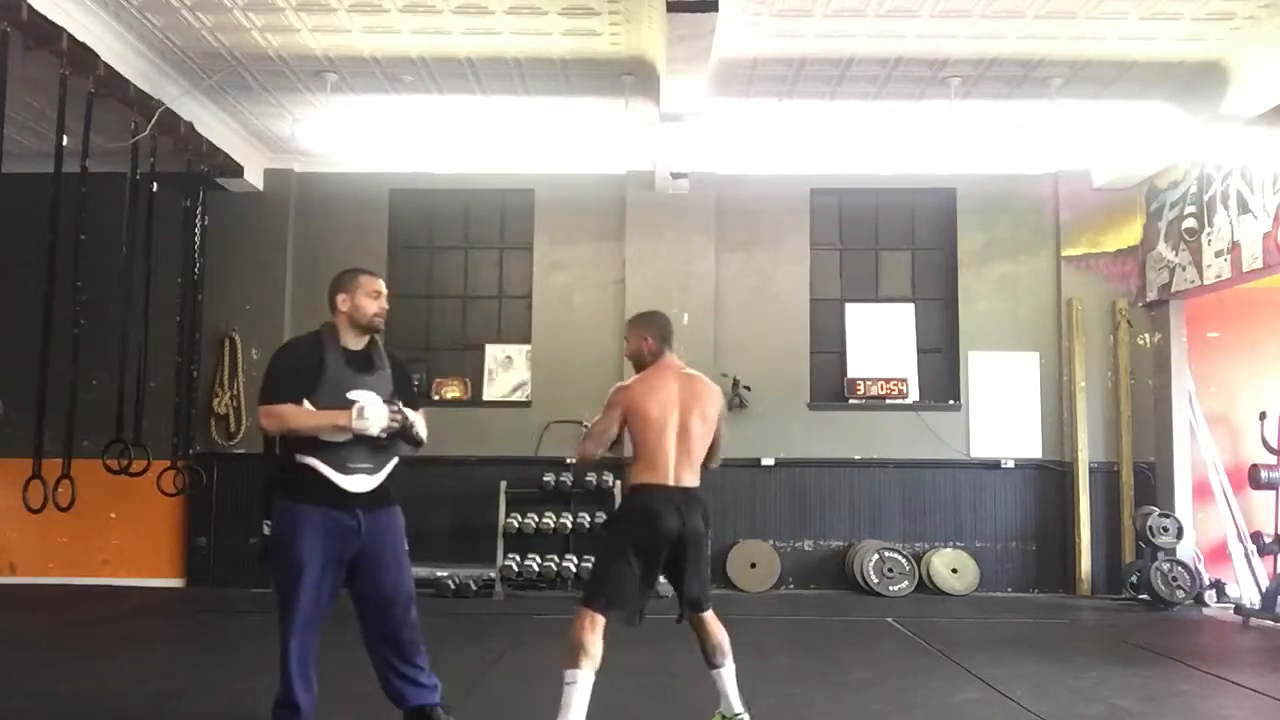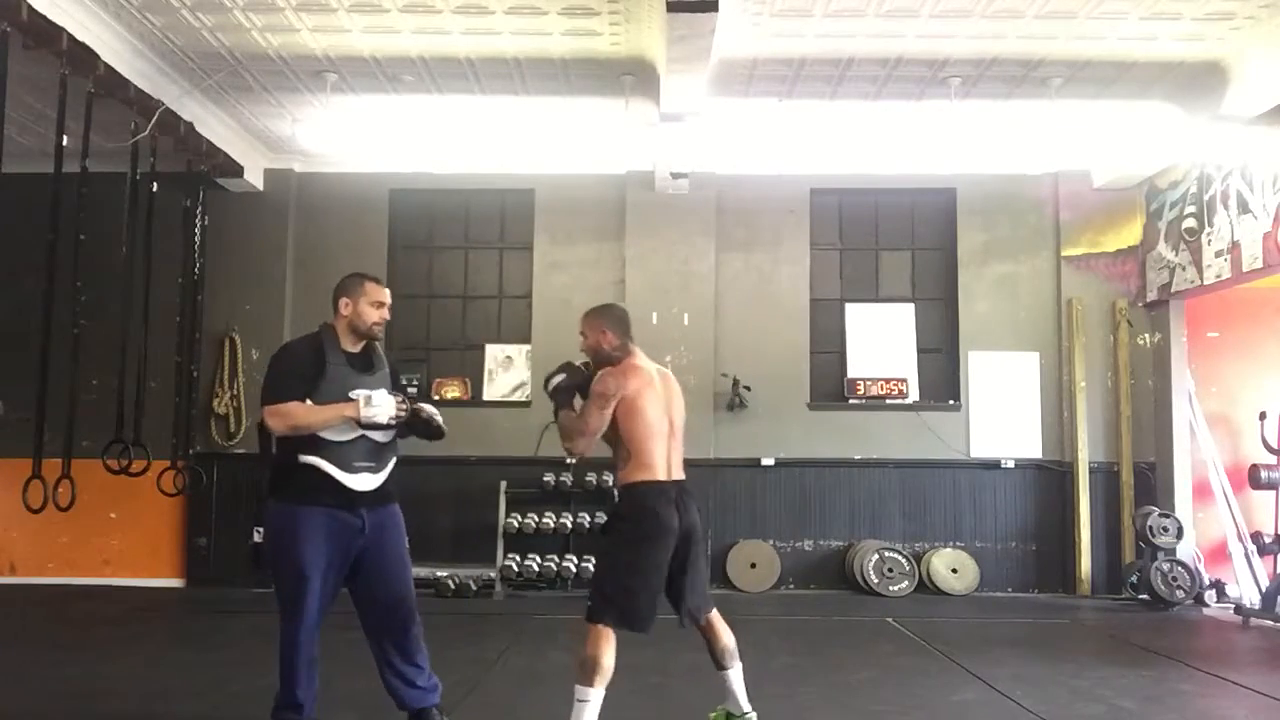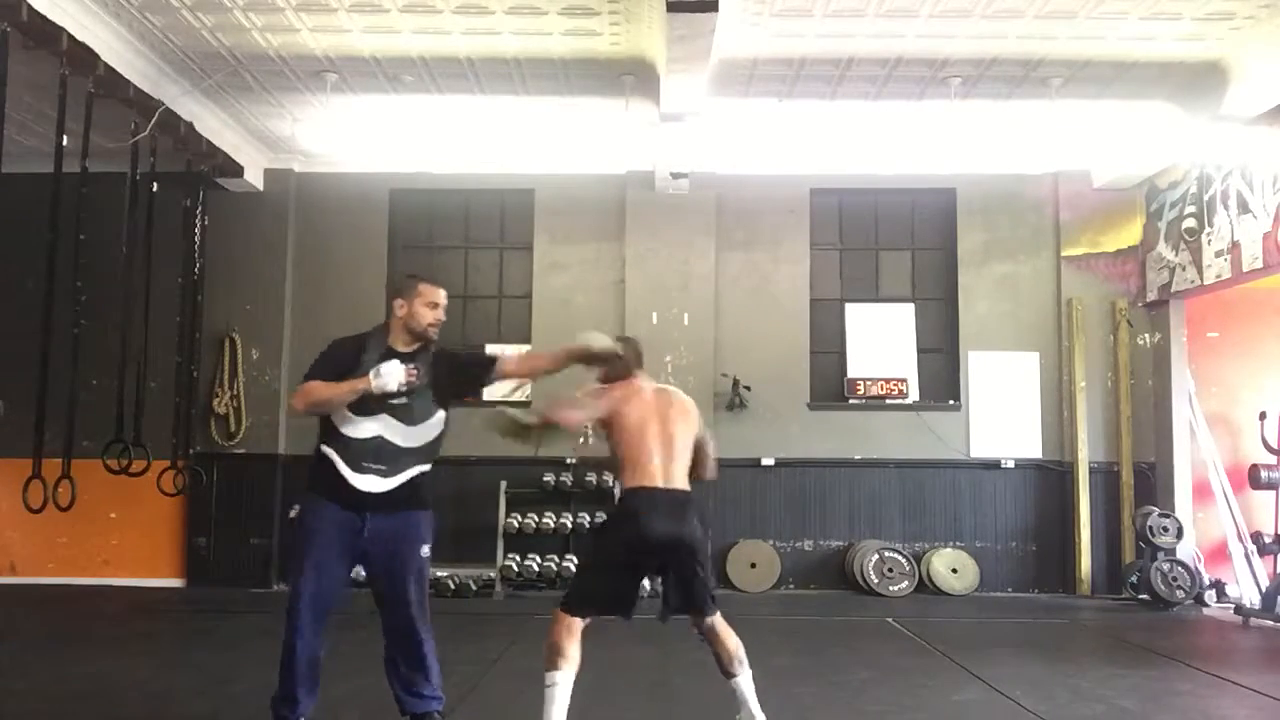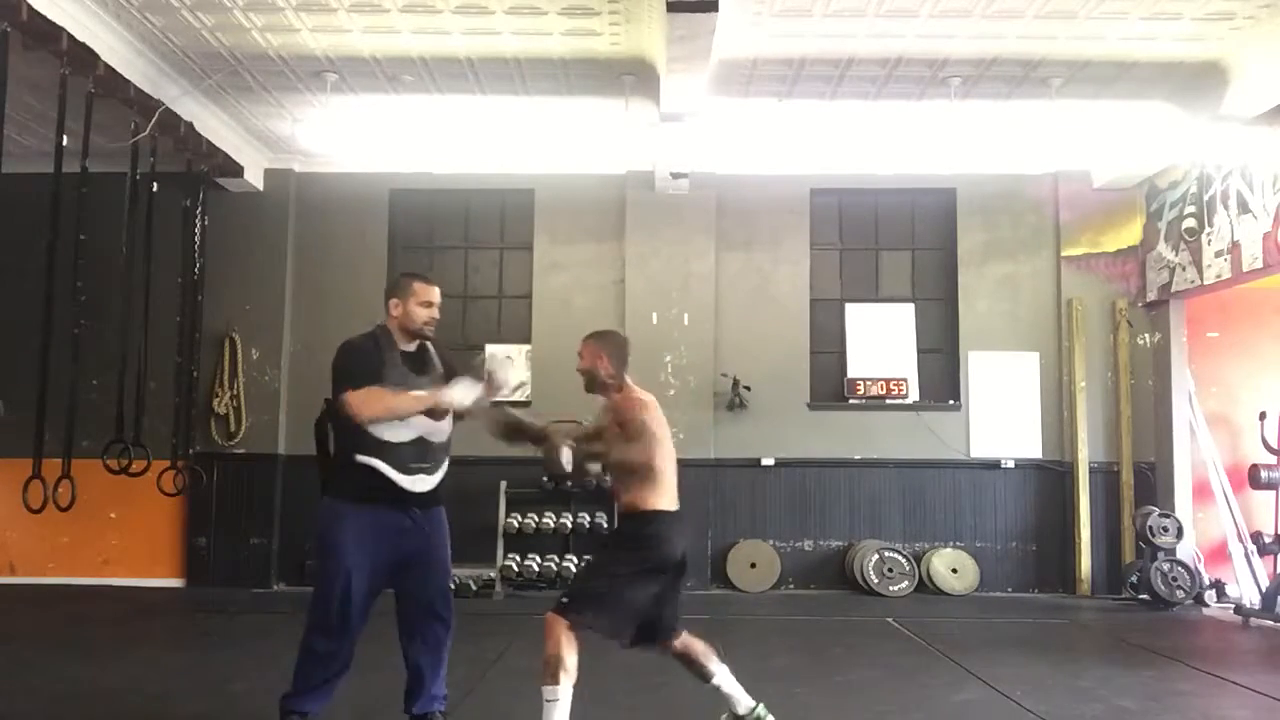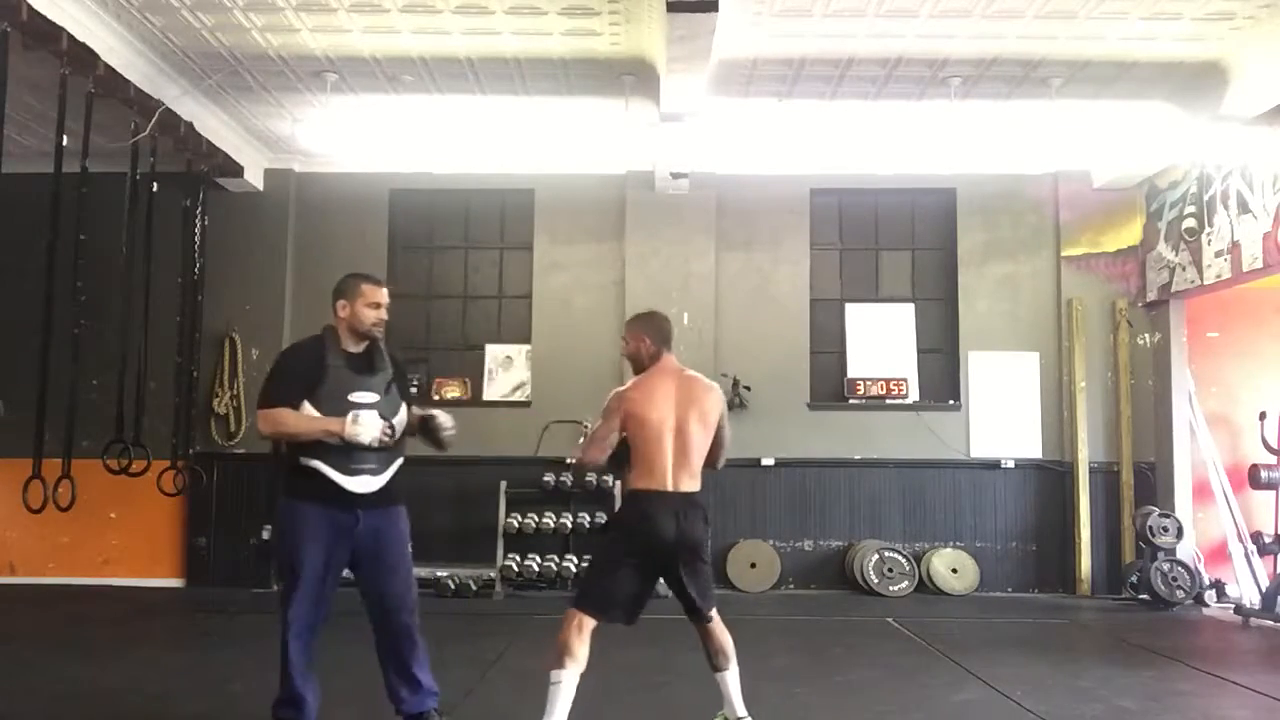
dt=0.4s
person 1, frame 1
left shoulder: (389, 363)
right shoulder: (300, 354)
left elbow: (406, 418)
right elbow: (271, 417)
left wrist: (413, 424)
right wrist: (349, 418)
left hip: (377, 509)
right hip: (310, 509)
left knee: (395, 612)
right knee: (300, 617)
person 1, frame 2
left shoulder: (382, 363)
right shoulder: (301, 355)
right elbow: (277, 418)
left wrist: (419, 418)
right wrist: (357, 408)
left hip: (377, 509)
right hip: (310, 510)
left knee: (397, 610)
right knee: (302, 616)
person 1, frame 3
left shoulder: (451, 365)
right shoulder: (348, 352)
left elbow: (517, 365)
right elbow: (302, 400)
left wrist: (581, 352)
right wrist: (369, 383)
left hip: (402, 511)
right hip: (332, 505)
left knee: (407, 615)
right knee: (307, 610)
person 1, frame 4
left shoulder: (434, 360)
right shoulder: (360, 352)
left elbow: (447, 414)
right elbow: (366, 407)
left wrist: (464, 401)
right wrist: (444, 396)
left hip: (424, 509)
right hip: (358, 508)
left knee: (432, 612)
right knee: (340, 614)
person 1, frame 5
left shoulder: (390, 363)
right shoulder: (302, 358)
right elbow: (269, 421)
left wrist: (425, 421)
right wrist: (343, 426)
left hip: (381, 510)
right hip: (313, 509)
left knee: (399, 610)
right knee: (303, 615)
person 2, frame 1
left shoulder: (629, 391)
right shoulder: (710, 391)
left elbow: (588, 451)
left wrist: (597, 429)
left hip: (645, 509)
right hip: (690, 510)
left knee: (591, 616)
right knee: (701, 612)
person 2, frame 2
left shoulder: (613, 379)
right shoulder: (666, 379)
left elbow: (577, 443)
left wrist: (562, 399)
right wrist: (589, 392)
left hip: (643, 507)
right hip: (681, 504)
left knee: (601, 626)
right knee: (704, 613)
person 2, frame 3
left shoulder: (611, 394)
right shoulder: (684, 402)
left elbow: (564, 418)
right elbow: (707, 471)
left wrist: (520, 421)
left hip: (639, 517)
right hip: (683, 516)
left knee: (569, 618)
right knee: (709, 618)
person 2, frame 4
left shoulder: (633, 405)
right shoulder: (619, 411)
left elbow: (648, 459)
right elbow: (578, 438)
left wrist: (587, 447)
right wrist: (517, 425)
left hip: (643, 536)
right hip: (669, 538)
left knee: (561, 625)
right knee: (671, 638)
person 2, frame 5
left shoulder: (627, 395)
right shoulder: (712, 393)
left elbow: (590, 459)
left wrist: (620, 441)
left hip: (643, 515)
right hip: (689, 515)
left knee: (580, 619)
right knee: (707, 617)
